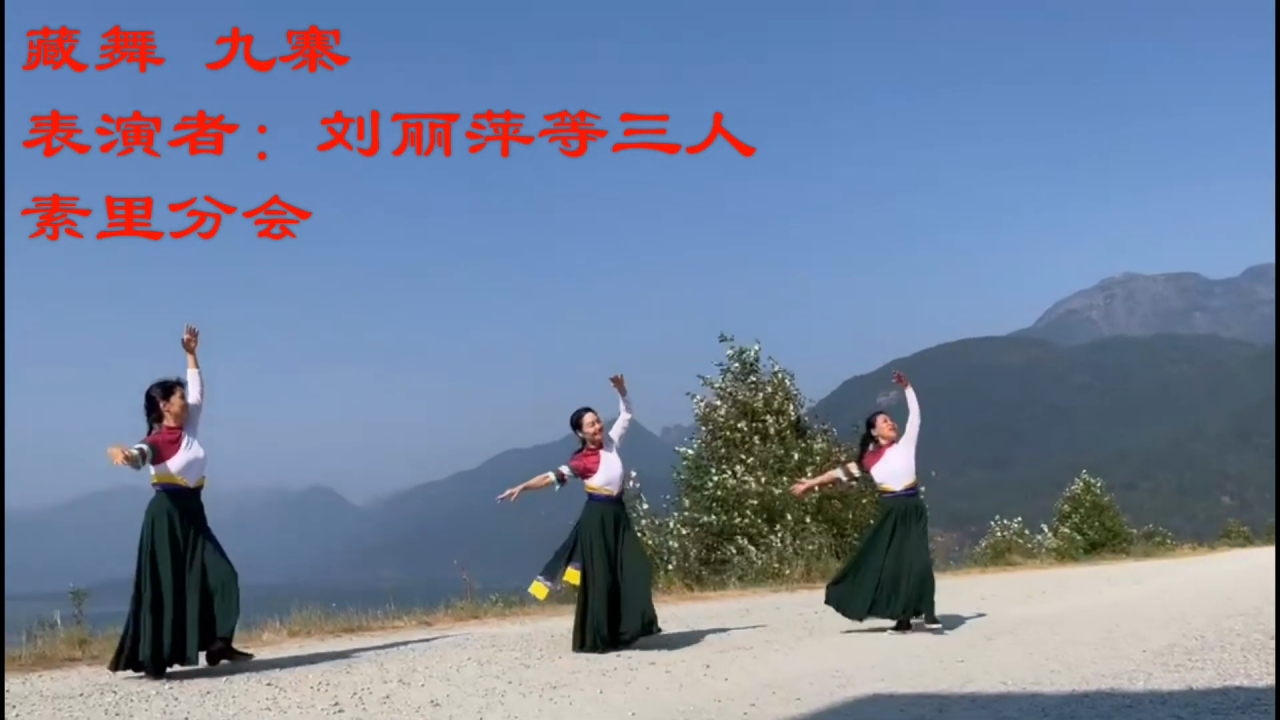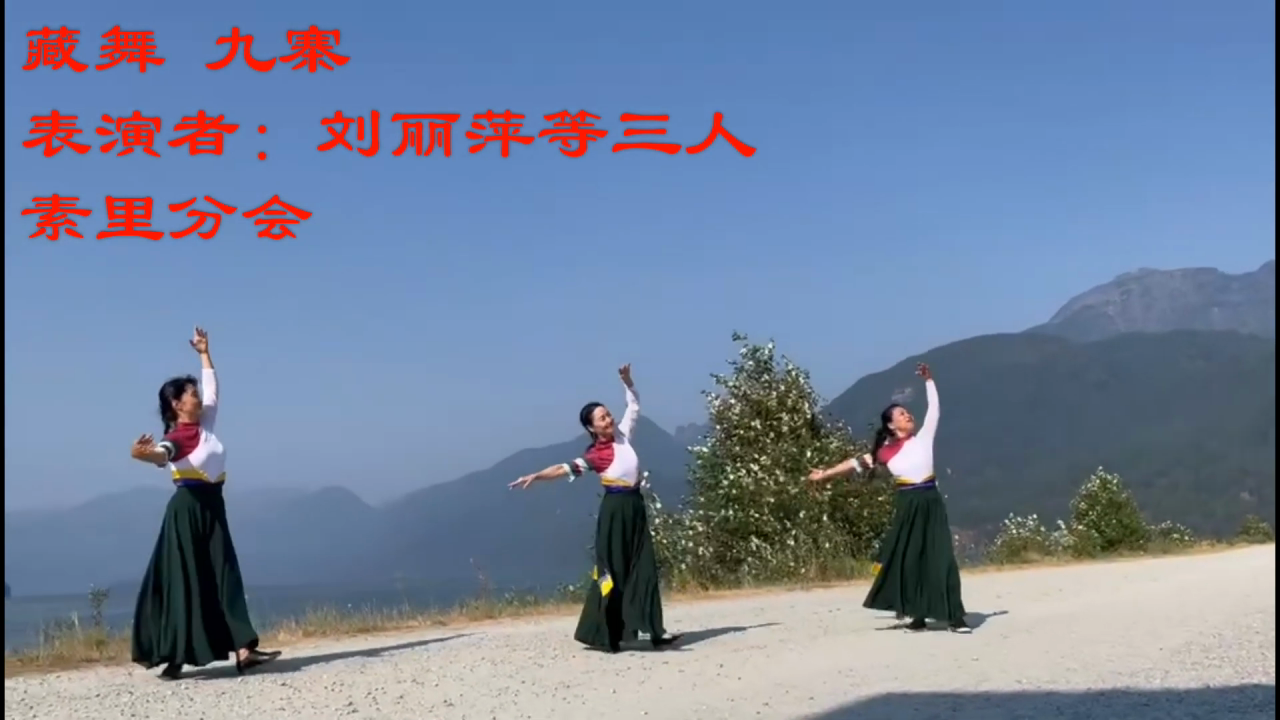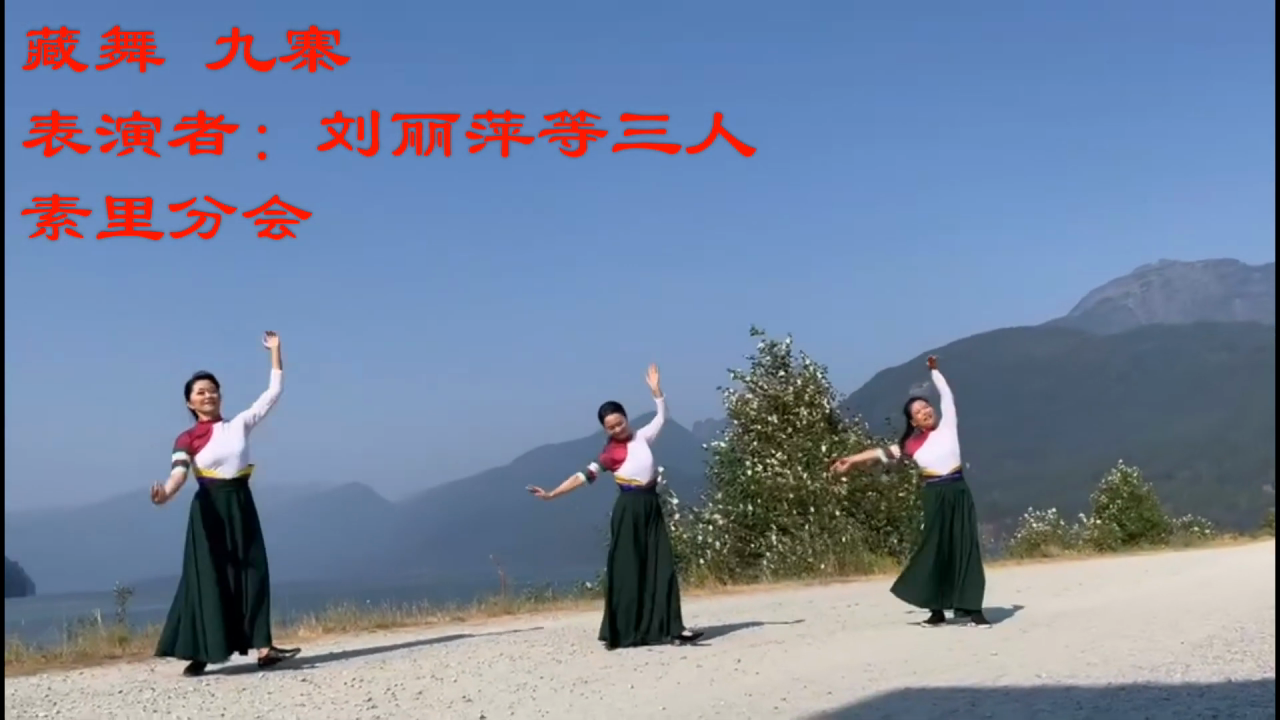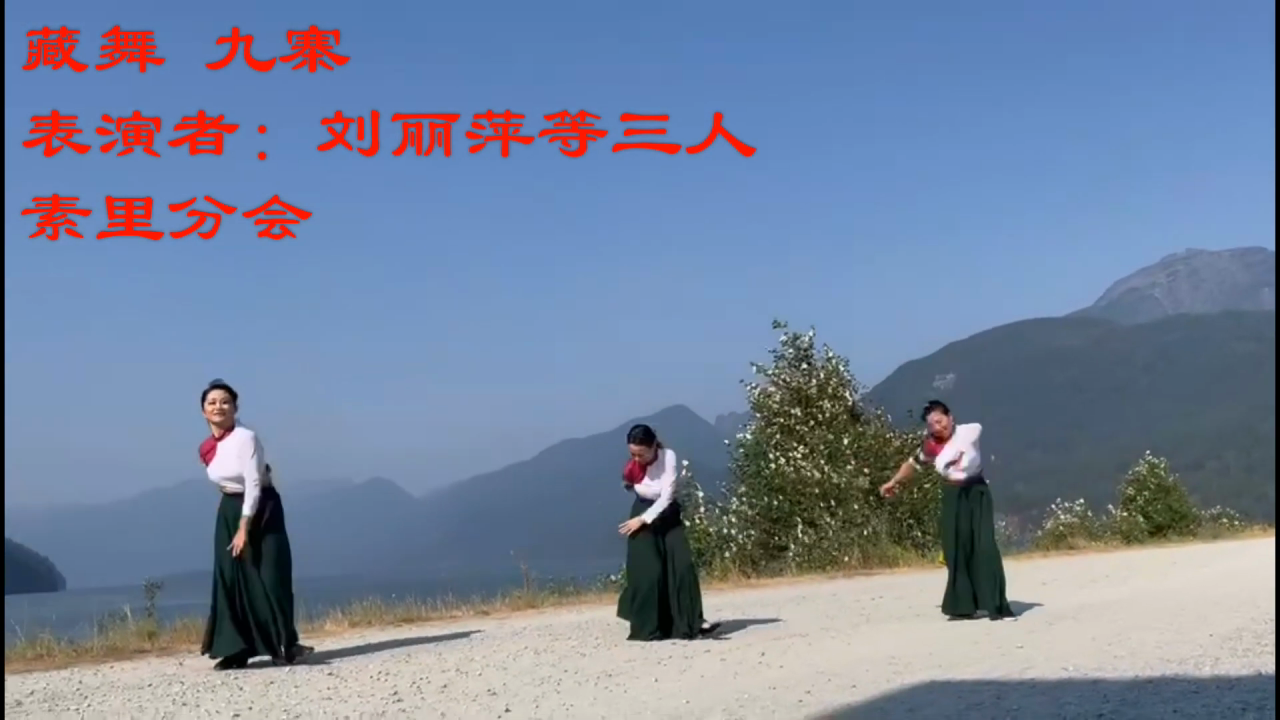
dt=0.3s
person 1, frame 1
left shoulder: (189, 430)
right shoulder: (155, 441)
left elbow: (198, 391)
right elbow: (133, 456)
left wrist: (191, 354)
right wrist: (119, 454)
left hip: (193, 513)
right hip: (166, 515)
left knee: (218, 574)
right knee: (164, 585)
left ankle: (217, 644)
right ankle: (156, 659)
person 1, frame 2
left shoulder: (206, 427)
right shoulder: (174, 438)
left elbow: (212, 390)
right elbow: (159, 455)
left wrist: (204, 353)
right wrist: (141, 452)
left hip: (213, 509)
right hip: (188, 510)
left knee: (225, 579)
right knee: (185, 582)
left ankle: (243, 651)
right ankle: (175, 658)
person 1, frame 3
left shoulder: (239, 425)
right shoulder: (188, 438)
left elbow: (270, 396)
right elbow: (179, 472)
left wrist: (275, 354)
right wrist: (165, 494)
left hip: (241, 506)
right hip: (208, 508)
left knee: (250, 574)
right knee: (208, 577)
left ankle: (262, 648)
right ankle: (202, 653)
person 1, frame 4
left shoulder: (247, 438)
right shoulder: (206, 449)
left elbow: (253, 485)
right elbow: (220, 485)
left wrist: (244, 528)
right wrist: (236, 526)
left hip: (263, 509)
right hip: (230, 513)
left knee: (272, 575)
right knee: (231, 579)
left ankle: (285, 643)
right ankle: (236, 649)
person 2, frame 1
left shoulder: (611, 442)
right shoulder: (580, 461)
left elbow: (626, 414)
right elbow: (551, 477)
left wrist: (621, 390)
right wrist: (522, 487)
left hip: (619, 515)
right hip: (596, 517)
left knee: (636, 568)
right knee: (599, 577)
left ankle: (634, 628)
right ankle: (595, 638)
person 2, frame 2
left shoulder: (623, 436)
right shoulder: (594, 455)
left elbow: (634, 406)
right elbow: (565, 468)
left wrist: (627, 381)
right wrist: (535, 476)
left hip: (636, 507)
right hip: (615, 509)
left knee: (644, 570)
right knee: (614, 573)
left ankle: (654, 631)
right ankle: (606, 635)
person 2, frame 3
left shoulder: (642, 436)
right shoulder: (609, 454)
left elbow: (661, 418)
right elbow: (582, 476)
left wrist: (656, 390)
right wrist: (553, 493)
left hip: (652, 507)
right hip: (629, 510)
left knee: (662, 566)
right knee: (627, 568)
left ankle: (672, 627)
right ankle: (627, 632)
person 2, frame 4
left shoulder: (668, 458)
right shoulder: (631, 469)
left elbow: (666, 498)
left wrist: (642, 519)
left hip: (667, 516)
right hip: (643, 518)
left knee: (682, 565)
right knee: (649, 571)
left ankle: (692, 622)
right ankle: (649, 627)
person 3, frame 1
left shoulder: (905, 444)
right shoulder: (869, 459)
left elbow: (915, 415)
right elbow: (842, 473)
left wrist: (907, 388)
right wrist: (810, 483)
left hip: (913, 509)
right hip: (890, 512)
left knee: (916, 559)
right knee: (887, 563)
left ankle: (928, 614)
right ankle: (903, 617)
person 3, frame 2
left shoulder: (923, 437)
right shoulder: (886, 452)
left elbow: (934, 409)
right elbow: (858, 463)
left wrist: (928, 380)
right wrist: (826, 473)
left hip: (931, 501)
right hip: (907, 504)
left knee: (942, 557)
right knee: (908, 558)
left ankle: (955, 616)
right ankle: (918, 615)
person 3, frame 3
left shoulder: (947, 426)
right shoulder: (912, 443)
left elbow: (946, 393)
right elbow: (883, 453)
left wrist: (934, 370)
right wrist: (851, 460)
left hip: (958, 492)
right hip: (935, 495)
left knee: (966, 548)
right knee: (935, 549)
left ankle: (974, 611)
right ankle: (937, 610)
person 3, frame 4
left shoulder: (967, 431)
right shoulder: (931, 444)
left elbow: (975, 429)
right elbow: (915, 462)
left wrist: (959, 452)
right wrist: (894, 482)
left hip: (976, 493)
right hip: (953, 499)
left knee: (984, 547)
right knee: (958, 550)
left ankle: (999, 605)
right ankle: (964, 606)
